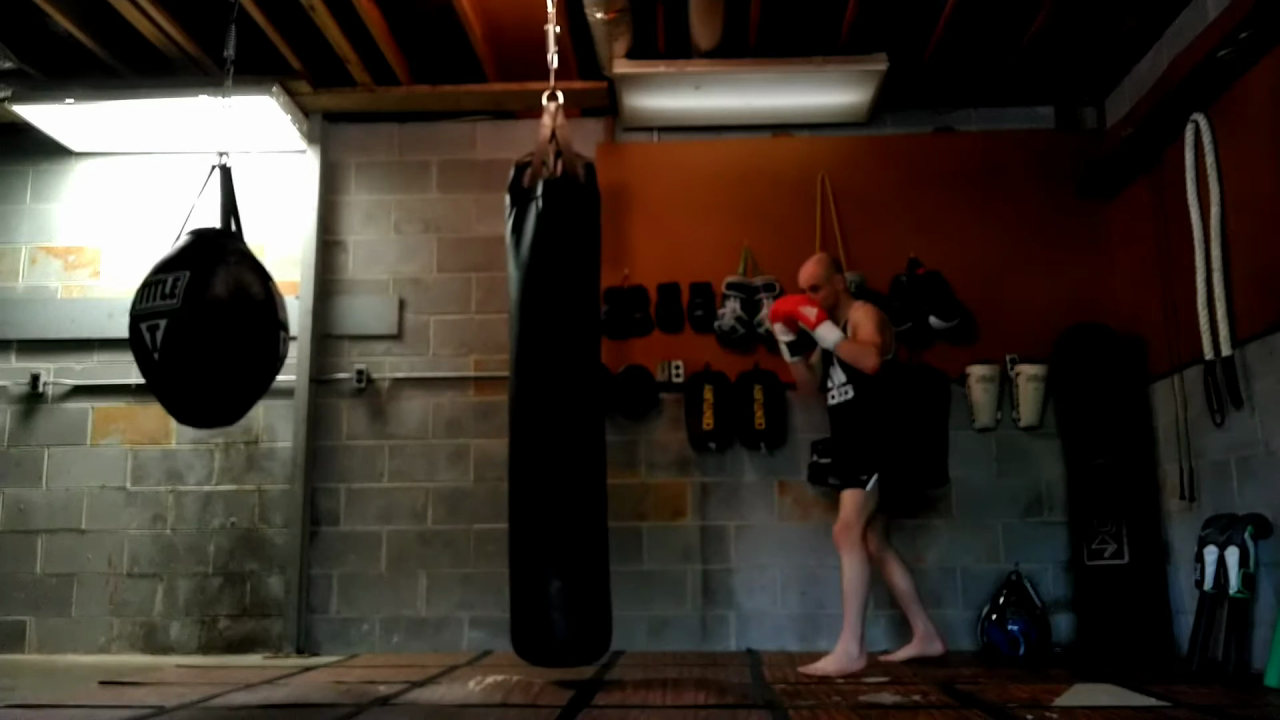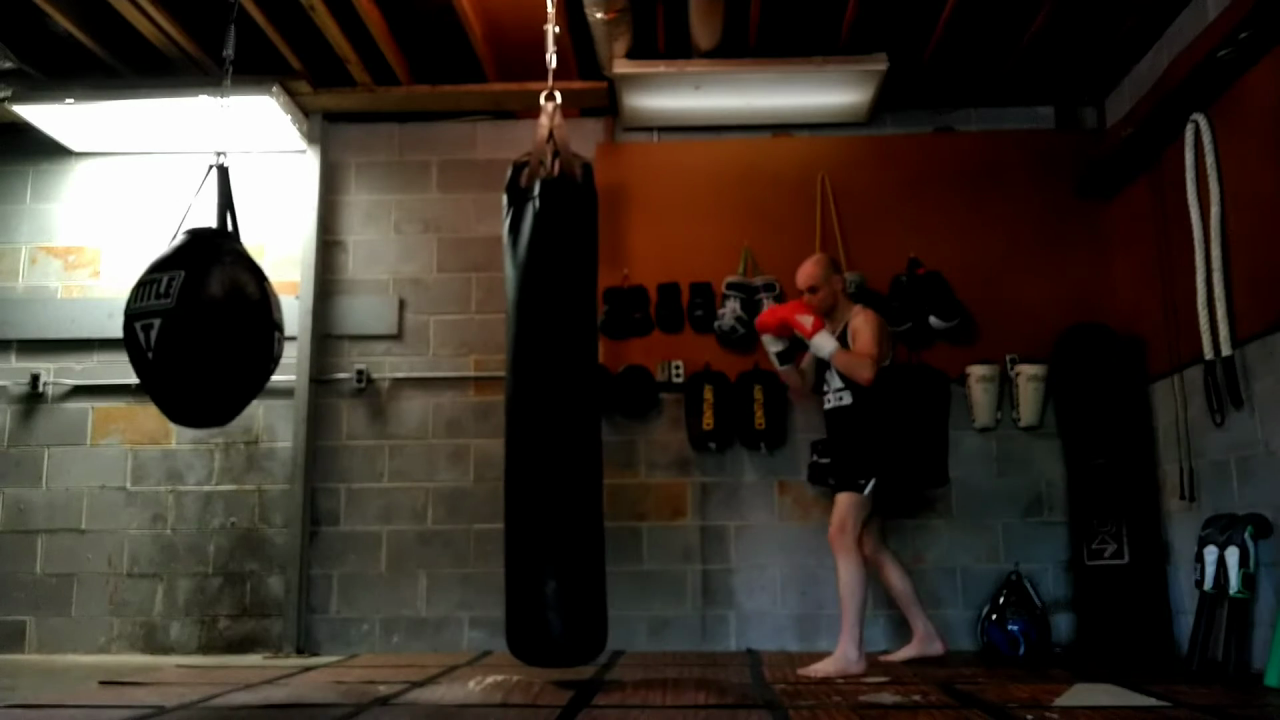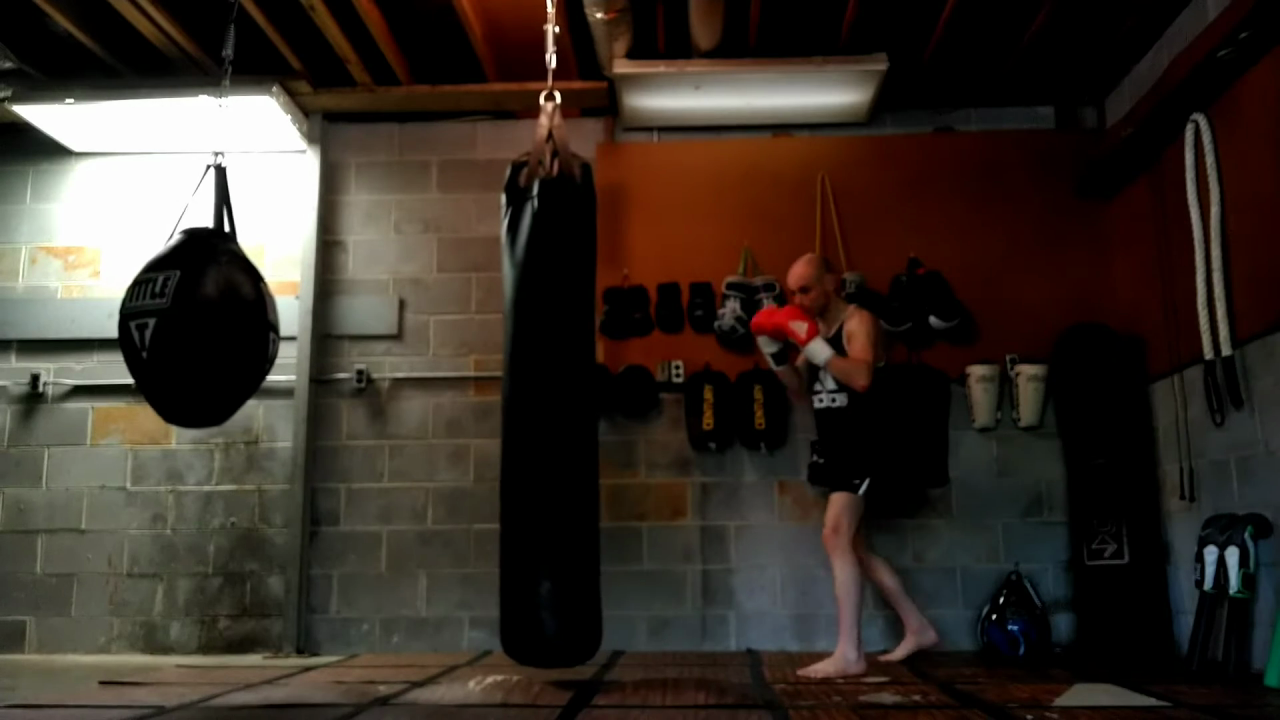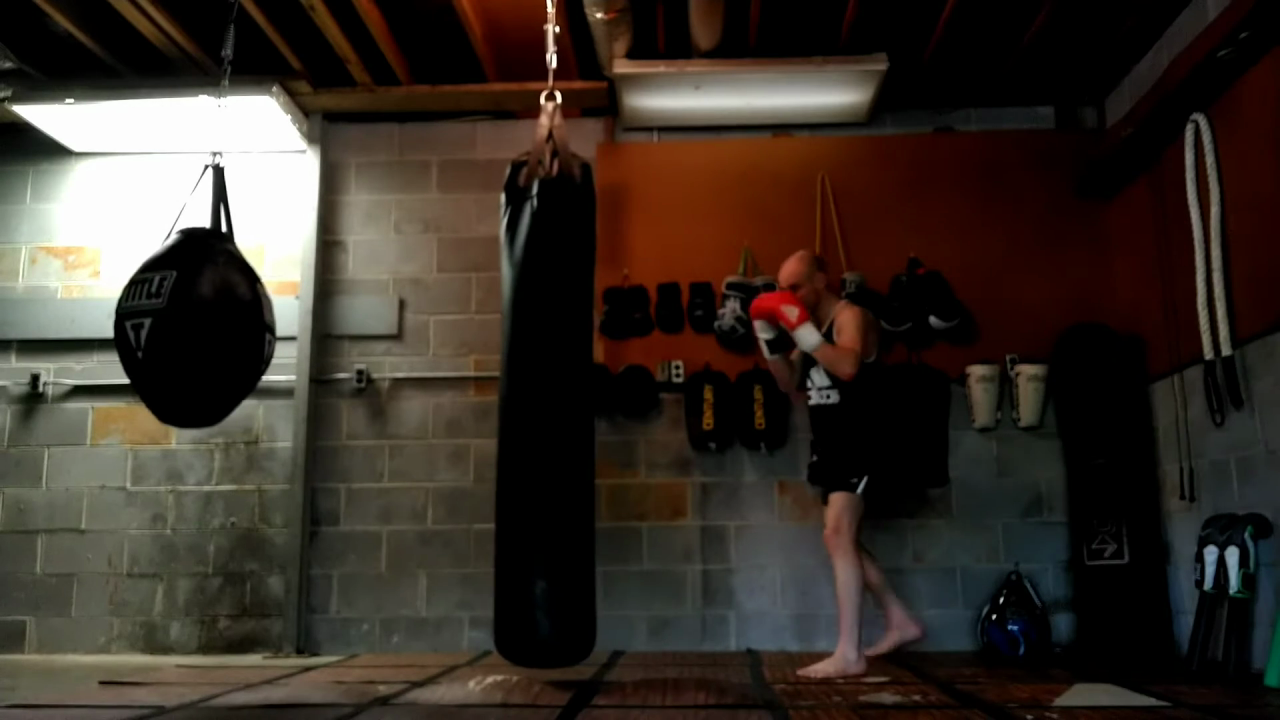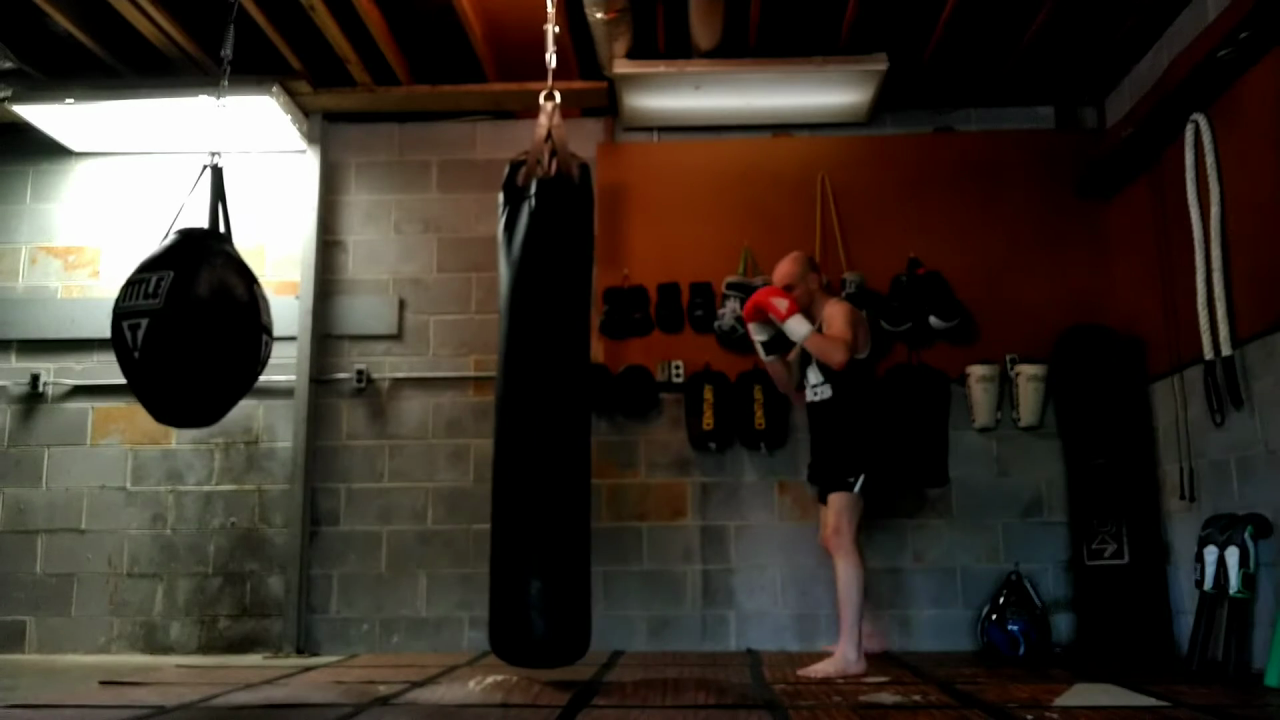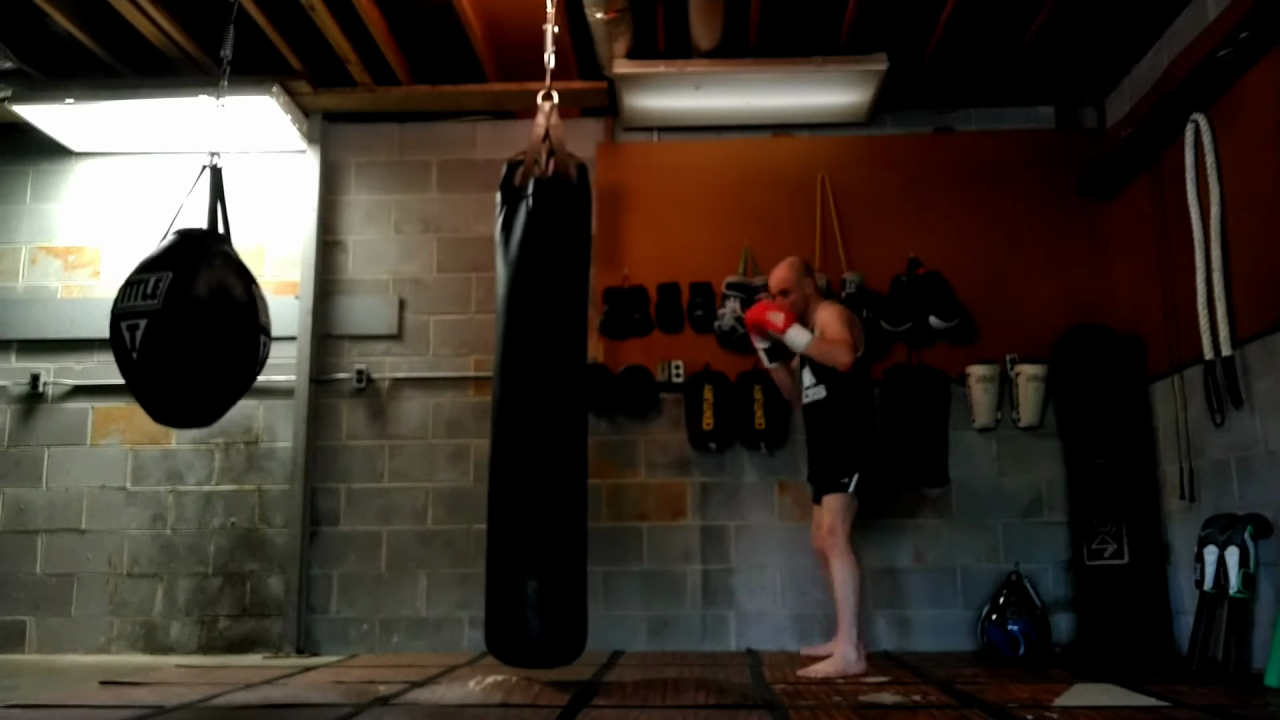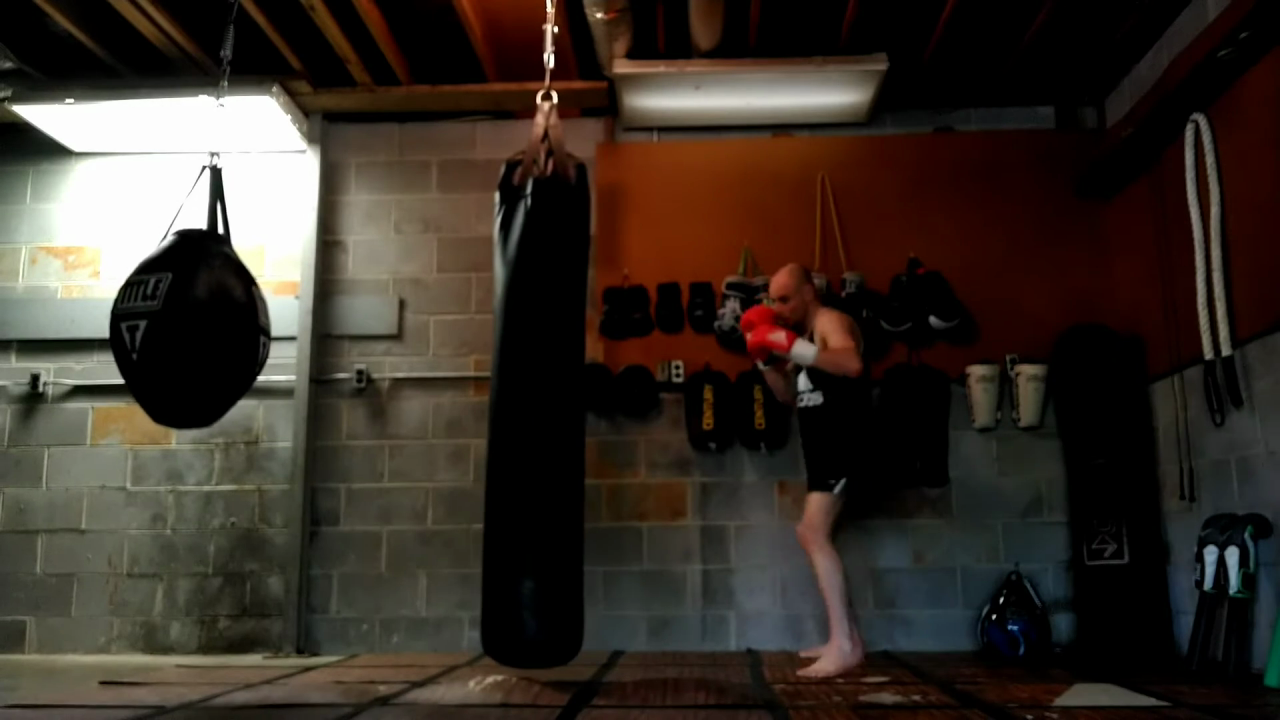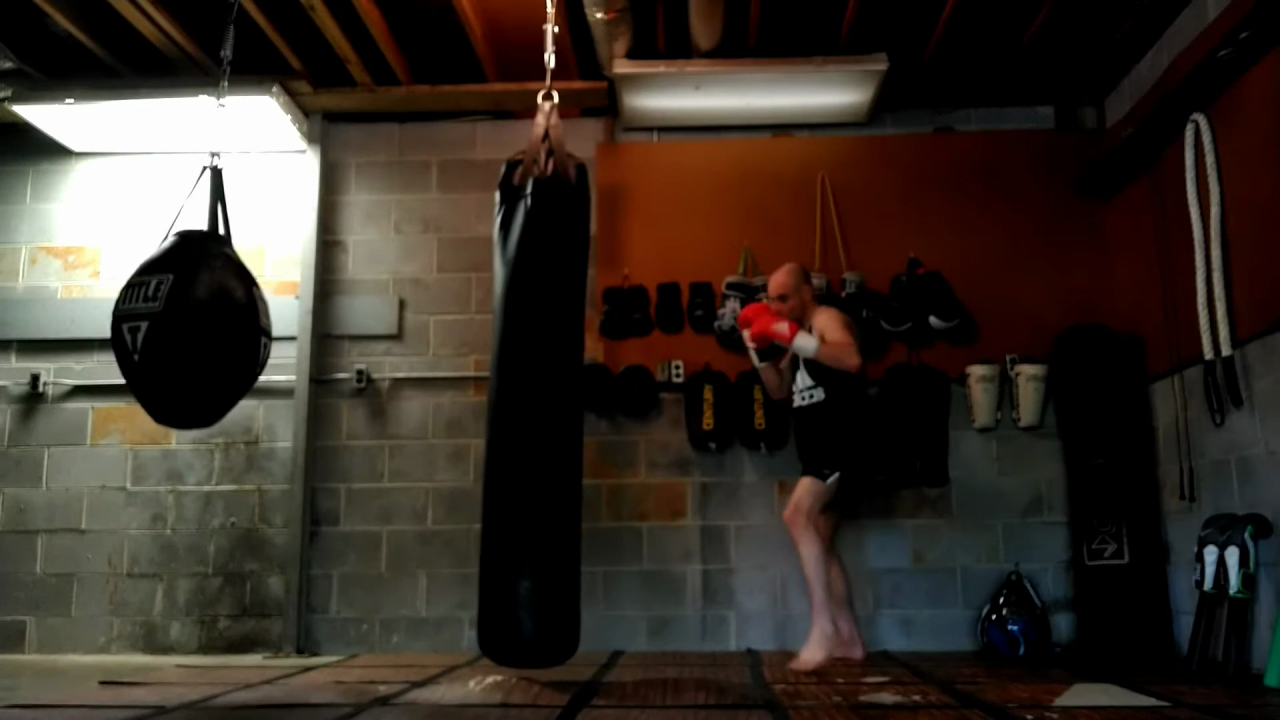
dt=0.1s
person 1, frame 1
left shoulder: (864, 315)
right shoulder: (834, 325)
left elbow: (870, 361)
right elbow: (809, 384)
left wrist: (819, 326)
right wrist: (789, 336)
left hip: (875, 443)
right hip: (855, 446)
left knee: (847, 532)
right knee: (874, 545)
left ankle: (850, 649)
right ankle: (925, 636)
person 1, frame 2
left shoulder: (864, 320)
right shoulder: (822, 326)
left elbow: (866, 372)
right elbow: (804, 385)
left wrist: (815, 335)
right wrist: (777, 345)
left hip: (871, 448)
right hip: (850, 450)
left knee: (841, 536)
right knee: (871, 548)
left ankle: (849, 652)
right ankle: (924, 635)
person 1, frame 3
left shoulder: (858, 321)
right shoulder: (816, 327)
left elbow: (862, 379)
right elbow: (800, 385)
left wrist: (809, 341)
right wrist: (772, 345)
left hip: (862, 447)
right hip: (838, 450)
left knee: (835, 536)
right knee: (856, 548)
left ankle: (848, 652)
right ankle: (917, 627)
person 1, frame 4
left shoulder: (848, 316)
right shoulder: (815, 326)
left elbow: (848, 368)
right elbow: (790, 379)
left wrist: (798, 325)
right wrist: (767, 332)
left hip: (856, 444)
right hip: (831, 447)
left knee: (837, 536)
right knee: (846, 543)
left ankle: (849, 653)
right ankle: (899, 620)
person 1, frame 5
left shoulder: (839, 312)
right shoulder: (804, 326)
left elbow: (839, 357)
right elbow: (789, 381)
left wrist: (789, 318)
right wrist: (761, 331)
left hip: (852, 442)
right hip: (829, 446)
left knee: (839, 536)
right knee: (833, 539)
left ankle: (850, 652)
right ankle: (853, 634)
person 1, frame 6
left shoulder: (831, 314)
right shoulder: (806, 327)
left elbow: (843, 357)
right elbow: (794, 390)
left wrist: (785, 329)
right wrist: (767, 343)
left hip: (849, 444)
right hip: (827, 448)
left knee: (832, 537)
right knee: (825, 540)
left ankle: (849, 652)
right ankle: (847, 640)
person 1, frame 7
left shoulder: (831, 321)
right shoulder: (806, 333)
left elbow: (853, 365)
right elbow: (787, 393)
left wrist: (790, 346)
right wrist: (766, 352)
left hip: (843, 448)
right hip: (823, 452)
left knee: (811, 532)
right knee: (817, 538)
left ankle: (843, 645)
right ankle: (845, 639)
person 1, frame 8
left shoulder: (829, 319)
right shoulder: (800, 335)
left elbow: (852, 360)
right elbow: (779, 389)
left wrist: (791, 335)
right wrist: (758, 344)
left hip: (837, 445)
right hip: (816, 449)
left knee: (797, 514)
right knee: (819, 542)
left ankle: (824, 627)
right ankle: (848, 638)
